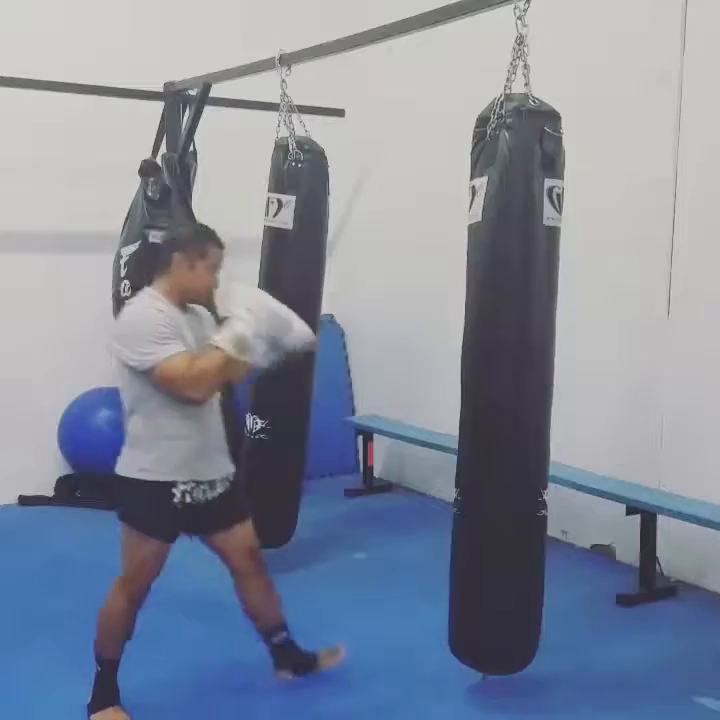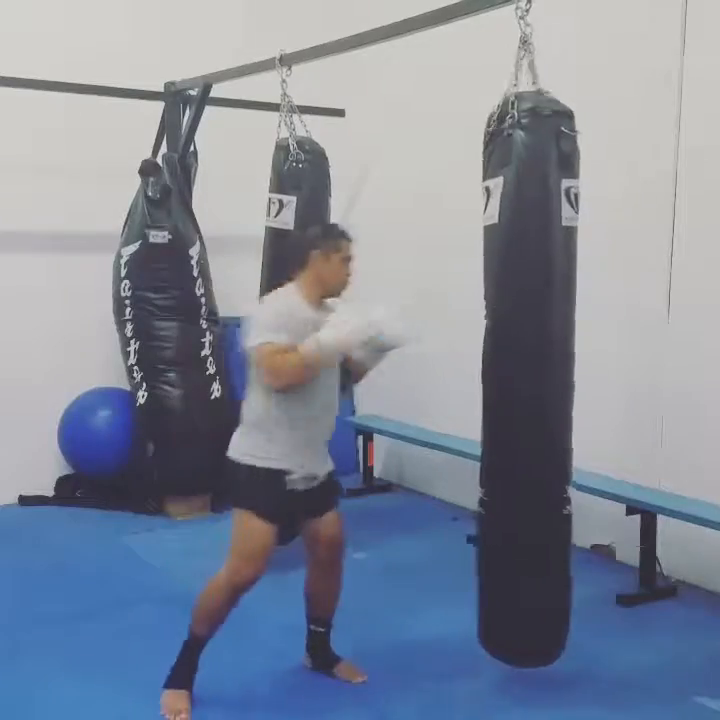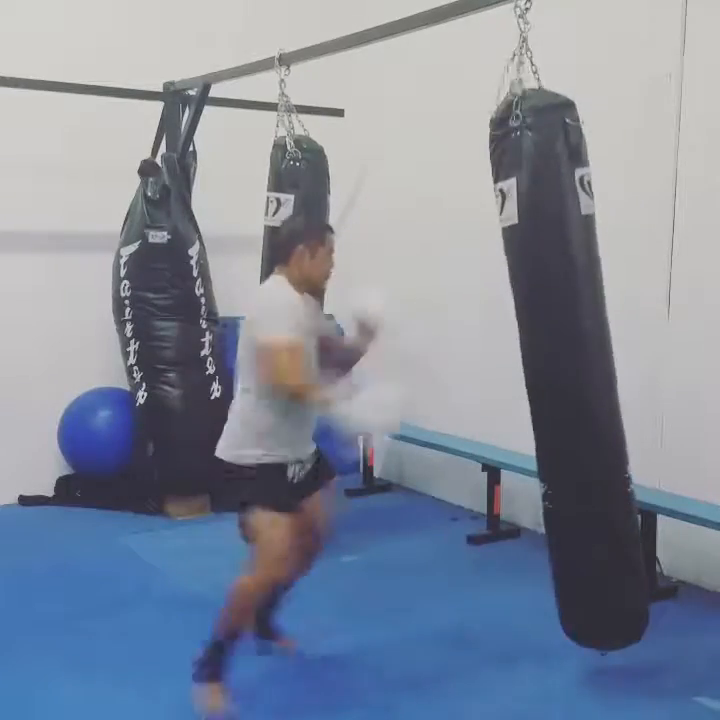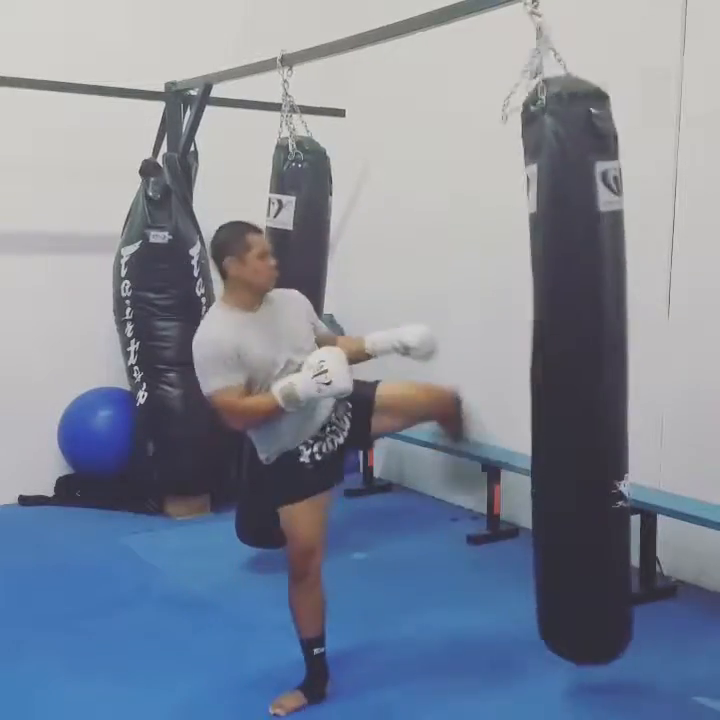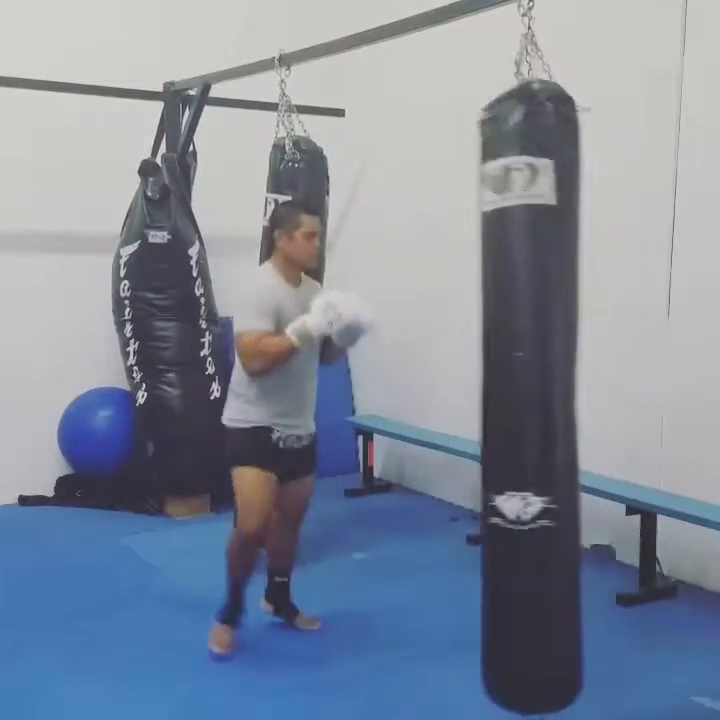
dt=0.5s
person 1, frame 1
left shoulder: (197, 315)
right shoulder: (142, 318)
left elbow: (222, 377)
right elbow: (193, 384)
left wrist: (268, 349)
right wrist: (238, 334)
left hip: (211, 470)
right hip: (156, 479)
left knee: (248, 561)
right knee: (134, 585)
left ankle: (289, 657)
person 1, frame 2
left shoulder: (327, 312)
right shoulder: (279, 310)
left elbow: (350, 373)
right elbow: (280, 376)
left wrist: (372, 348)
right wrist: (337, 340)
left hip: (313, 465)
right hip: (267, 464)
left knee: (330, 550)
right knee: (243, 572)
left ankle: (320, 651)
right ankle: (181, 673)
person 1, frame 3
left shoulder: (302, 305)
right shoulder: (281, 303)
left elbow: (339, 358)
right elbow: (284, 377)
left wrist: (364, 333)
right wrist: (333, 402)
left hip: (294, 451)
right hip: (259, 457)
left knee: (311, 535)
right knee: (272, 565)
left ankle: (263, 622)
right ankle: (212, 665)
person 1, frame 4
left shoulder: (292, 302)
right shoulder: (214, 339)
left elbow: (335, 347)
right elbow: (236, 413)
left wrist: (388, 343)
right wrist: (296, 390)
left hip: (341, 410)
right hip: (292, 453)
left knee: (440, 399)
right knee: (305, 559)
right ankle: (316, 677)
person 1, frame 5
left shoulder: (312, 290)
right shoulder: (259, 291)
left elbow: (323, 353)
right elbow: (254, 359)
left wrist: (343, 333)
right wrist: (307, 326)
left hip: (299, 427)
right hip: (253, 427)
left knee: (291, 519)
right knee: (253, 525)
left ankle: (278, 598)
right ankle: (231, 610)
